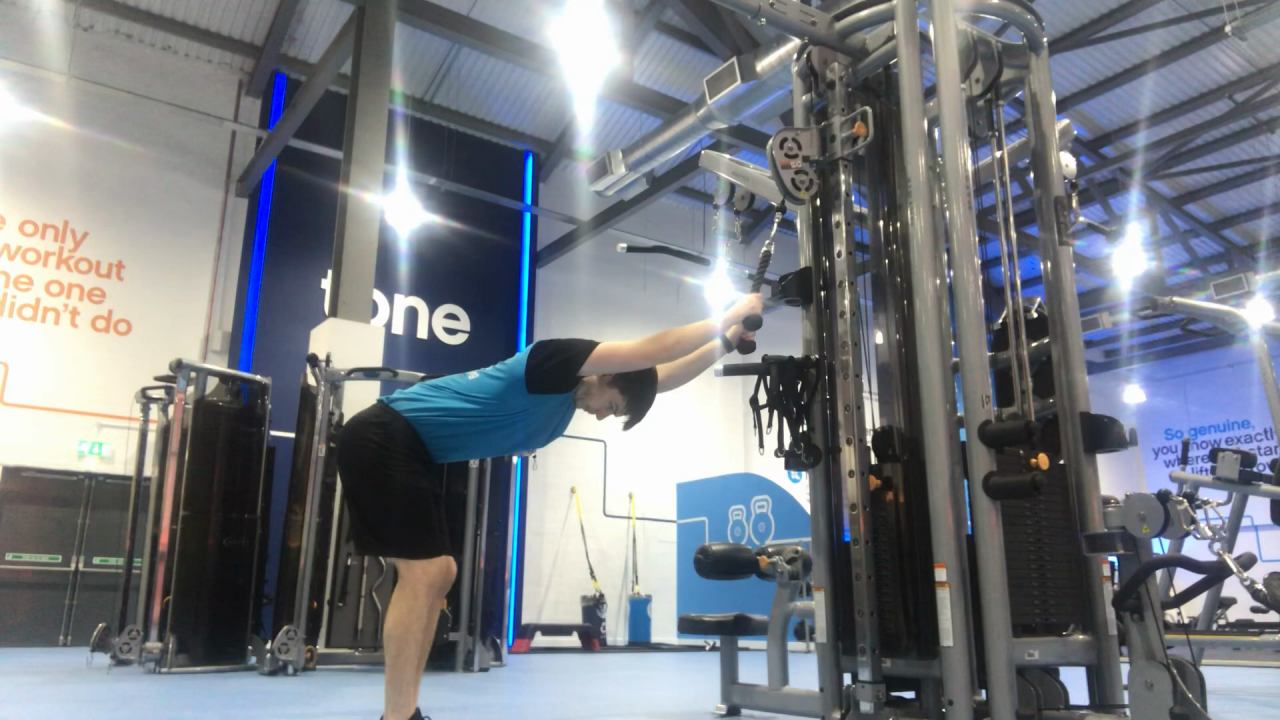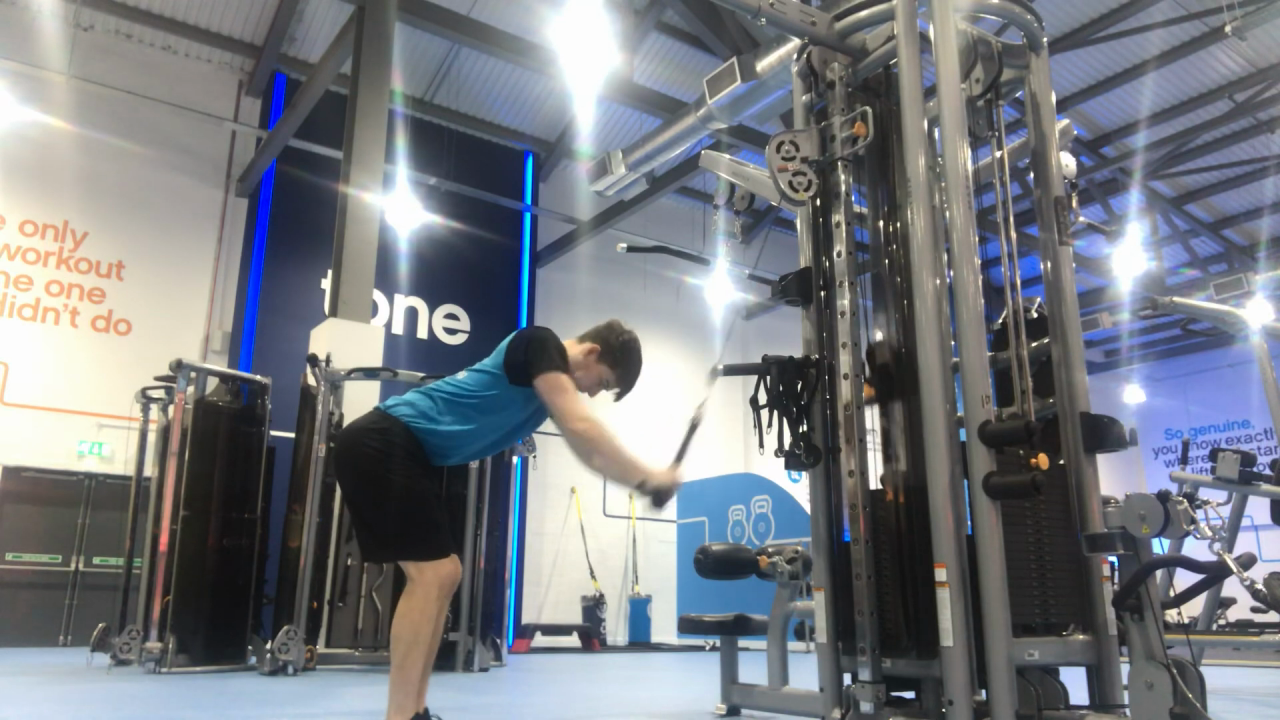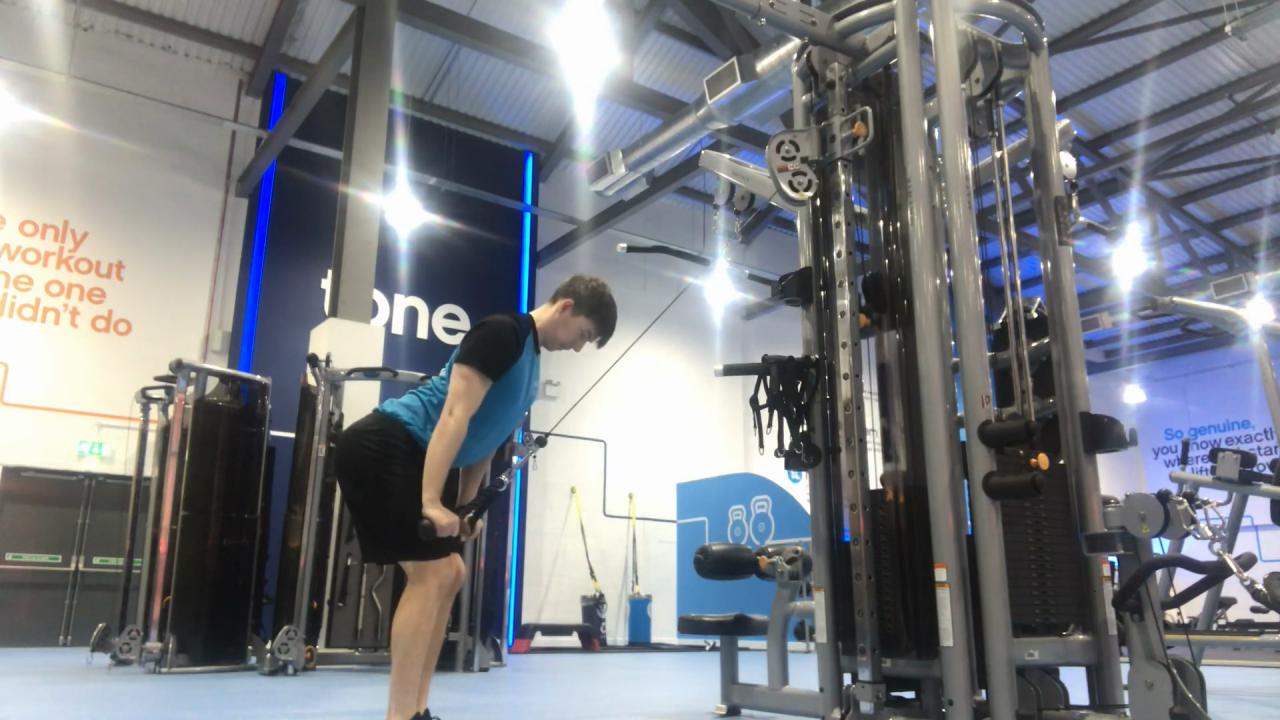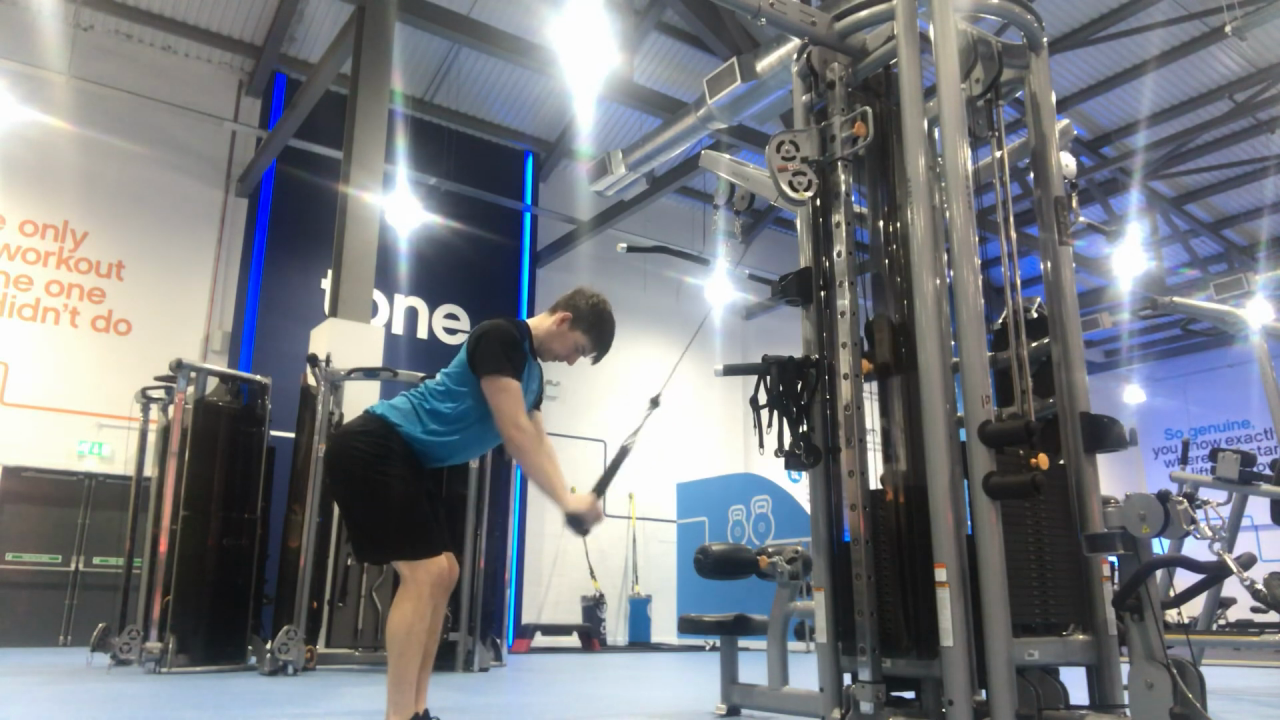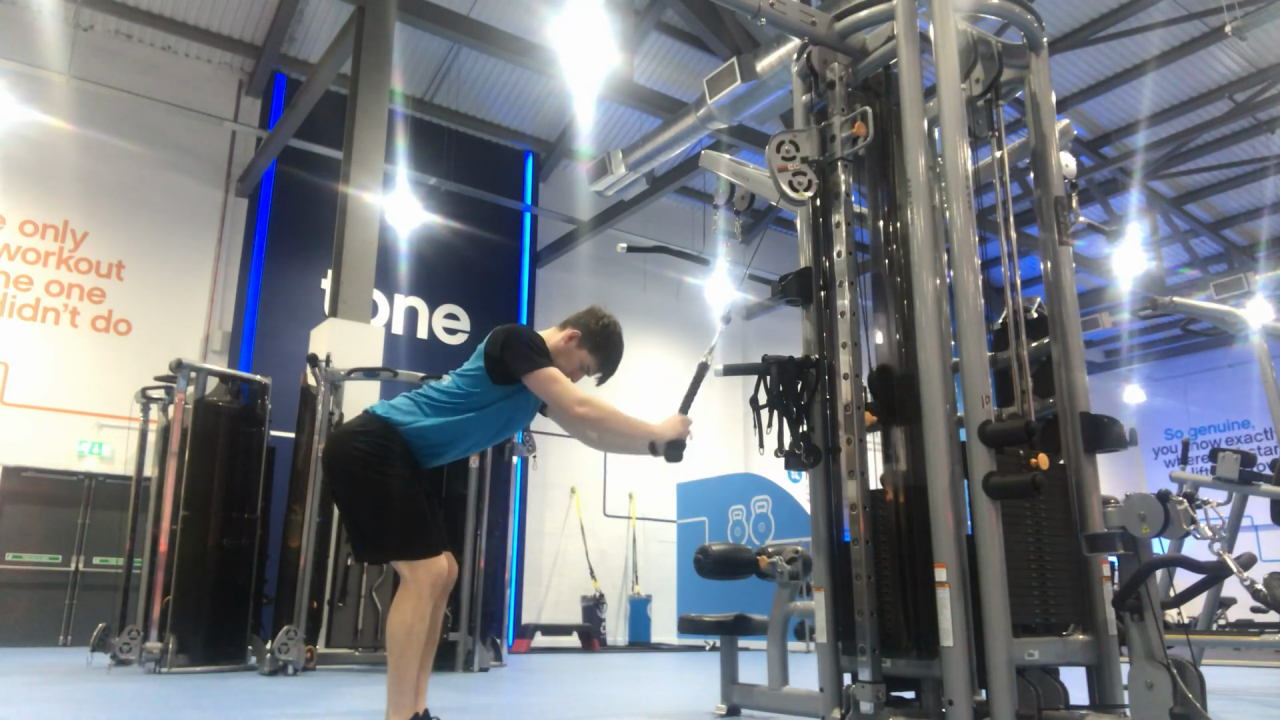
dt=0.7s
person 1, frame 1
left shoulder: (568, 391)
right shoulder: (559, 359)
left elbow: (660, 378)
right elbow: (653, 351)
left wrist: (726, 340)
right wrist: (727, 317)
left hip: (410, 448)
right hip: (383, 438)
left knee: (437, 572)
right knee: (422, 573)
person 1, frame 2
left shoulder: (555, 383)
right shoulder: (539, 345)
left elbow: (588, 448)
right elbow: (579, 425)
left wrist: (638, 482)
right wrist: (645, 474)
left hip: (412, 456)
right hip: (382, 445)
left knee: (444, 573)
right knee: (431, 573)
person 1, frame 3
left shoulder: (530, 358)
right shoulder: (502, 333)
left elbow: (485, 434)
right elbow: (455, 417)
left wrist: (467, 507)
right wrist: (432, 502)
left hip: (409, 456)
right hip: (382, 447)
left knee: (449, 575)
right knee: (432, 574)
person 1, frame 4
left shoulder: (532, 373)
right shoulder: (501, 337)
left elbow: (536, 443)
right elbow: (513, 430)
left wrist: (567, 498)
right wrist: (565, 499)
left hip: (411, 460)
right hip: (373, 449)
left knee: (442, 573)
right knee: (425, 572)
person 1, frame 5
left shoulder: (540, 380)
right shoulder: (516, 342)
left elbow: (590, 432)
right elbow: (581, 409)
left wrist: (655, 442)
right wrist: (658, 432)
left hip: (394, 456)
right hip: (369, 448)
left knee: (440, 572)
right knee: (424, 574)
